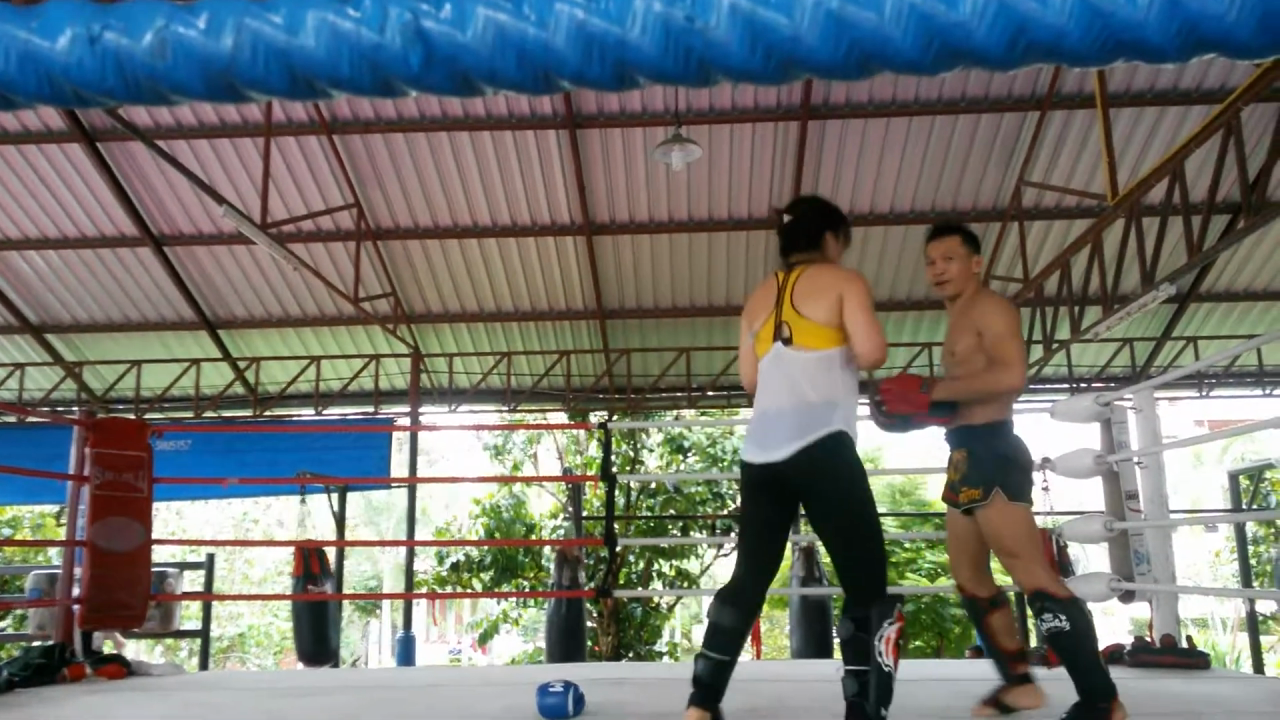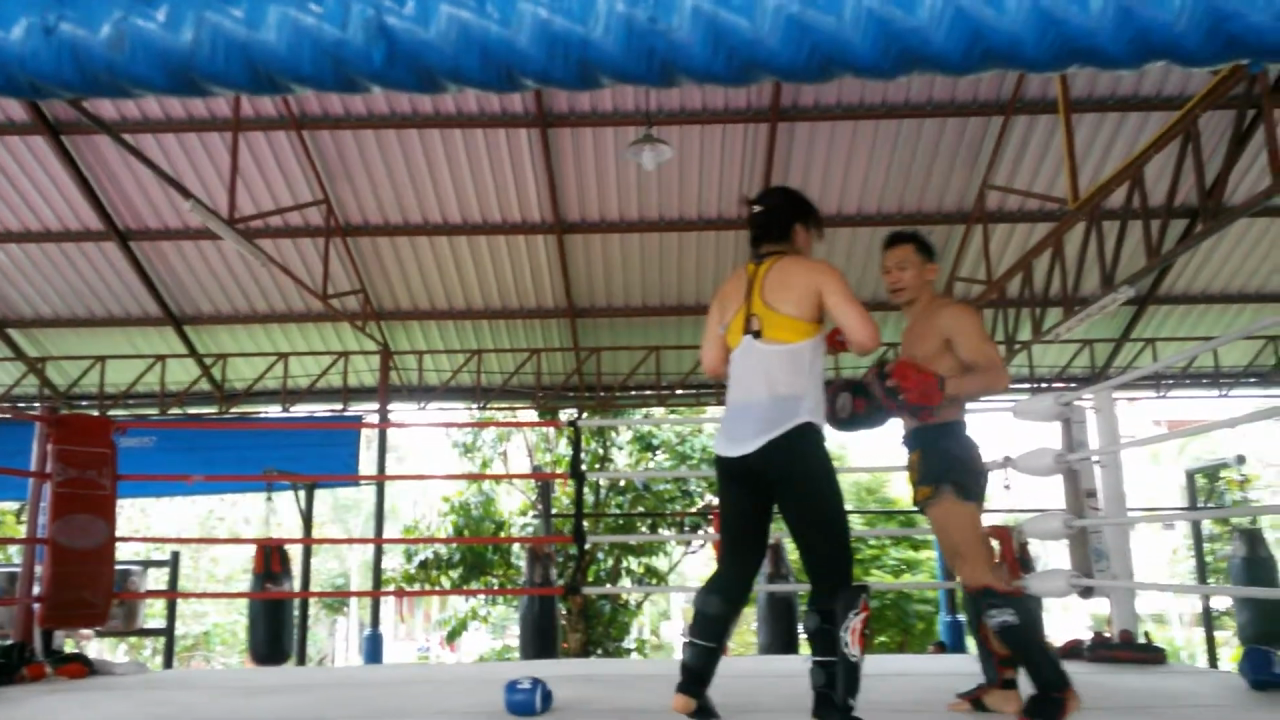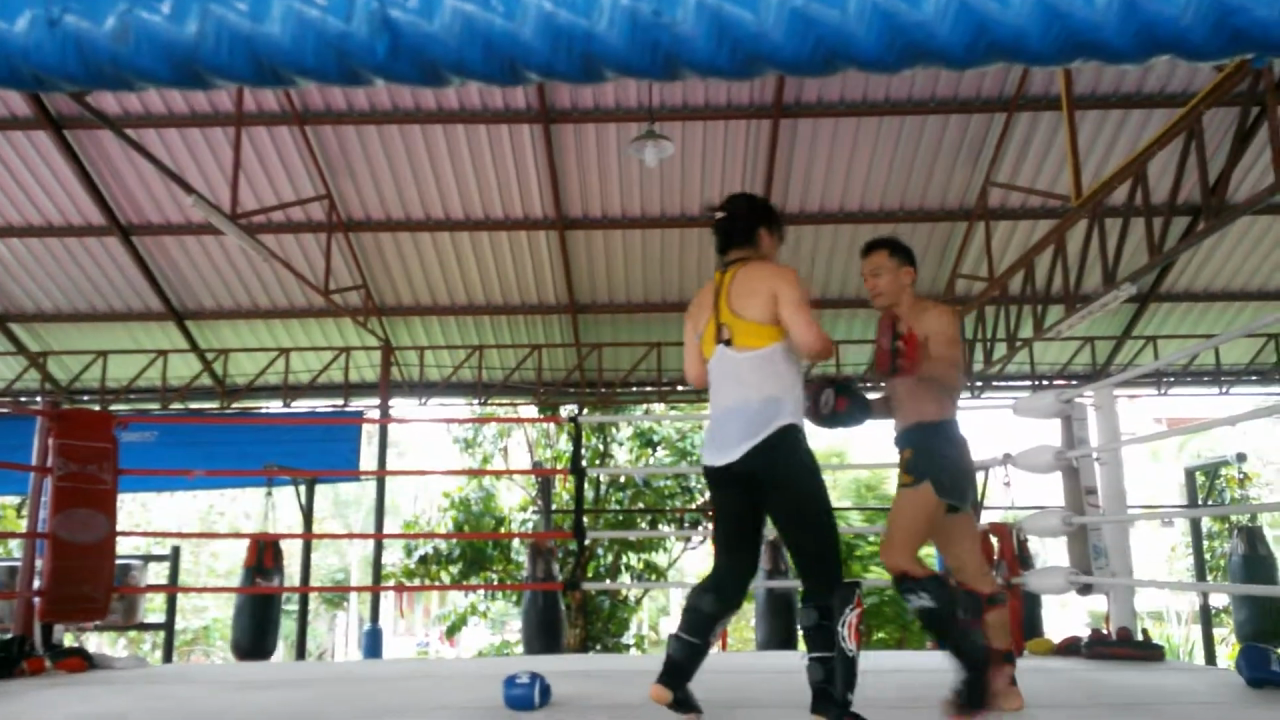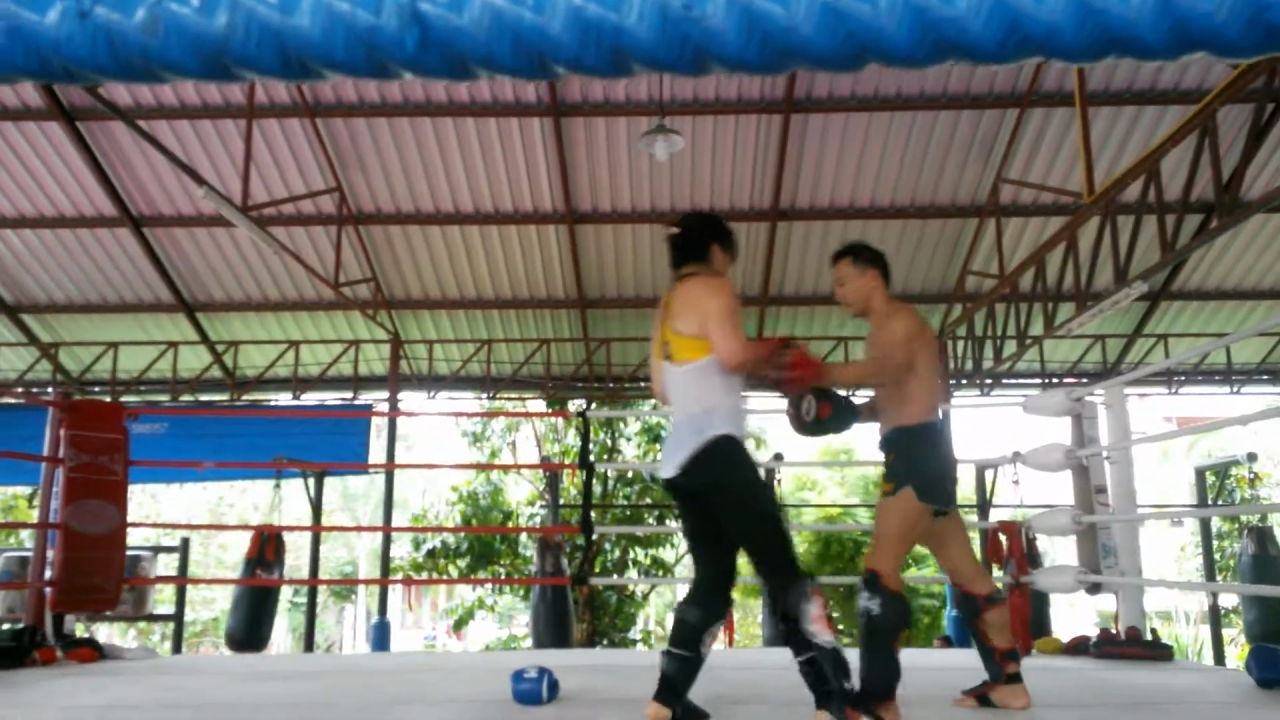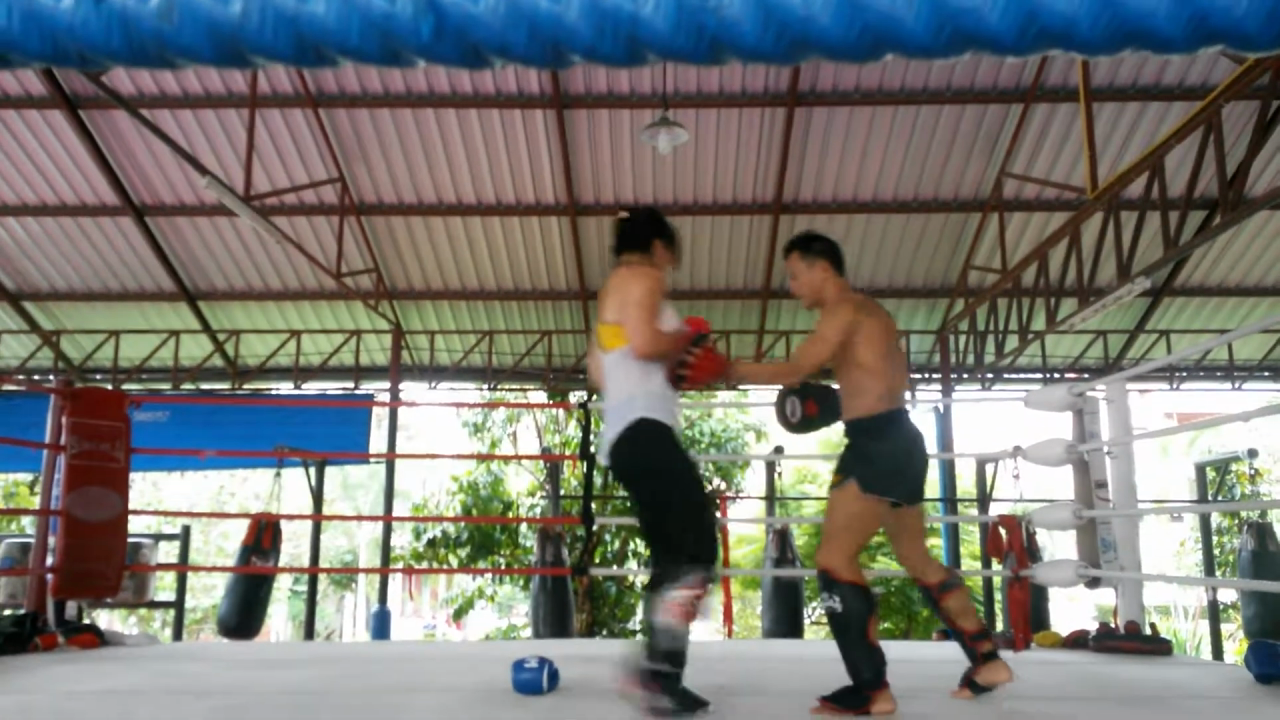
dt=0.2s
person 1, frame 1
left shoulder: (760, 296)
right shoulder: (841, 281)
right elbow: (871, 351)
right wrist: (855, 356)
left hip: (761, 453)
right hip: (820, 448)
left knee: (749, 577)
right knee: (868, 585)
person 1, frame 2
left shoulder: (731, 286)
right shoulder: (815, 273)
left elbow: (712, 364)
right elbow: (866, 338)
right wrist: (829, 338)
left hip: (734, 446)
right hip: (790, 440)
left knee: (736, 568)
right knee: (833, 576)
person 1, frame 3
left shoulder: (706, 294)
right shoulder: (775, 276)
right elbow: (811, 342)
right wrist: (817, 346)
left hip: (721, 450)
right hip: (773, 442)
left knee: (731, 569)
right knee: (825, 574)
person 1, frame 4
left shoulder: (668, 307)
right shoulder: (712, 289)
right elbow: (732, 354)
right wrist: (765, 353)
left hip: (680, 459)
right hip: (714, 450)
left knee: (712, 579)
right knee: (783, 572)
person 1, frame 5
left shoulder: (612, 293)
right shoulder: (641, 276)
right elbow: (644, 343)
left wrist: (672, 362)
right wrist: (686, 336)
left hip: (629, 437)
right hip: (645, 433)
left knee: (678, 557)
right knee: (696, 553)
right ankle: (656, 669)
person 2, frame 1
left shoulder: (991, 308)
right shoulder: (961, 320)
left elbow: (1011, 373)
left wrist: (934, 391)
right wrist: (919, 401)
left hip: (989, 452)
right hip: (970, 456)
left knee: (1033, 574)
right knee: (969, 576)
person 2, frame 2
left shoulder: (953, 316)
right shoulder: (915, 331)
left elbow: (996, 377)
left wrist: (940, 386)
right wrist: (882, 403)
left hip: (944, 452)
right hip: (929, 455)
left knee: (973, 574)
right knee: (973, 575)
person 2, frame 3
left shoulder: (935, 316)
right shoulder: (900, 329)
left elbow: (953, 372)
left wrist: (916, 361)
left hip: (935, 450)
right hip: (927, 452)
left knee: (898, 557)
right knee: (968, 568)
left ankle: (981, 664)
right ankle: (1001, 681)
person 2, frame 4
left shoulder: (904, 322)
right shoulder: (887, 329)
left elbow: (883, 371)
left wrist: (821, 374)
right wrist: (848, 413)
left hip: (918, 454)
right hip: (919, 456)
left knee: (880, 566)
right knee: (964, 569)
right ankle: (1007, 681)
person 2, frame 5
left shoulder: (844, 314)
right shoulder: (868, 312)
left elbow: (795, 369)
left wrist: (725, 369)
right wrist: (838, 401)
left hip: (879, 445)
right hip: (899, 441)
left knee: (833, 562)
right knee: (917, 559)
right ankle: (986, 660)
